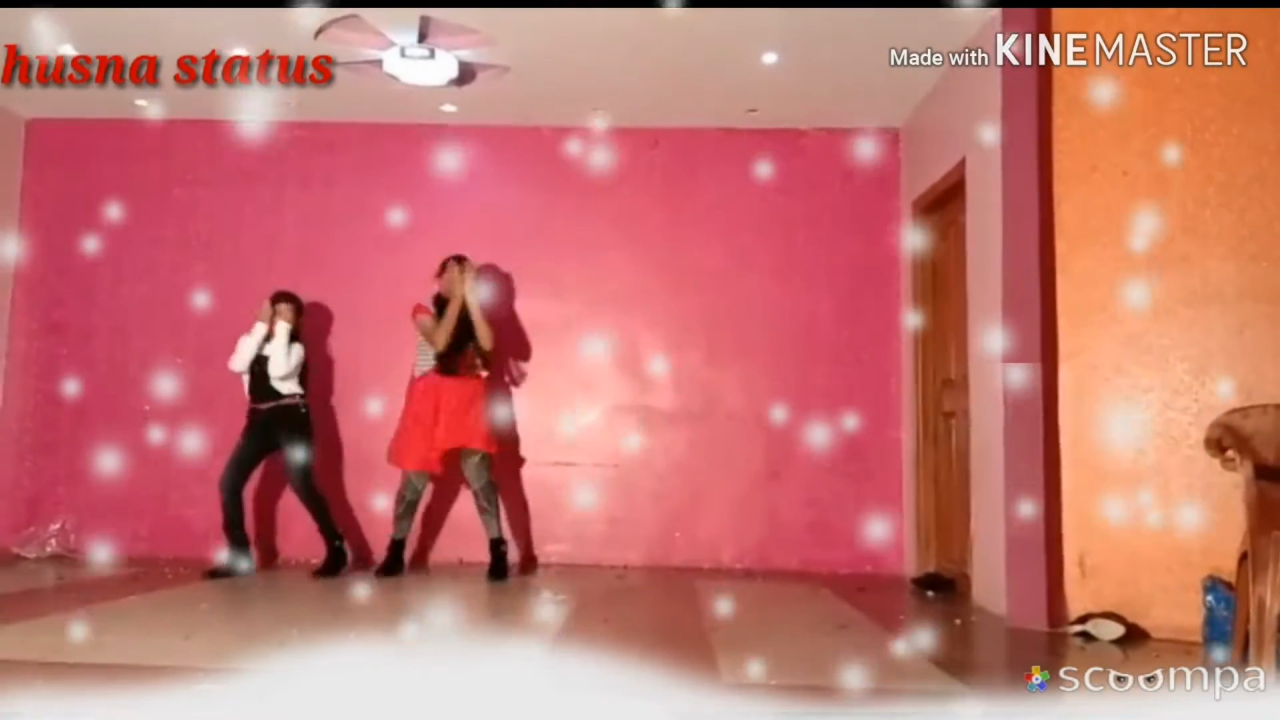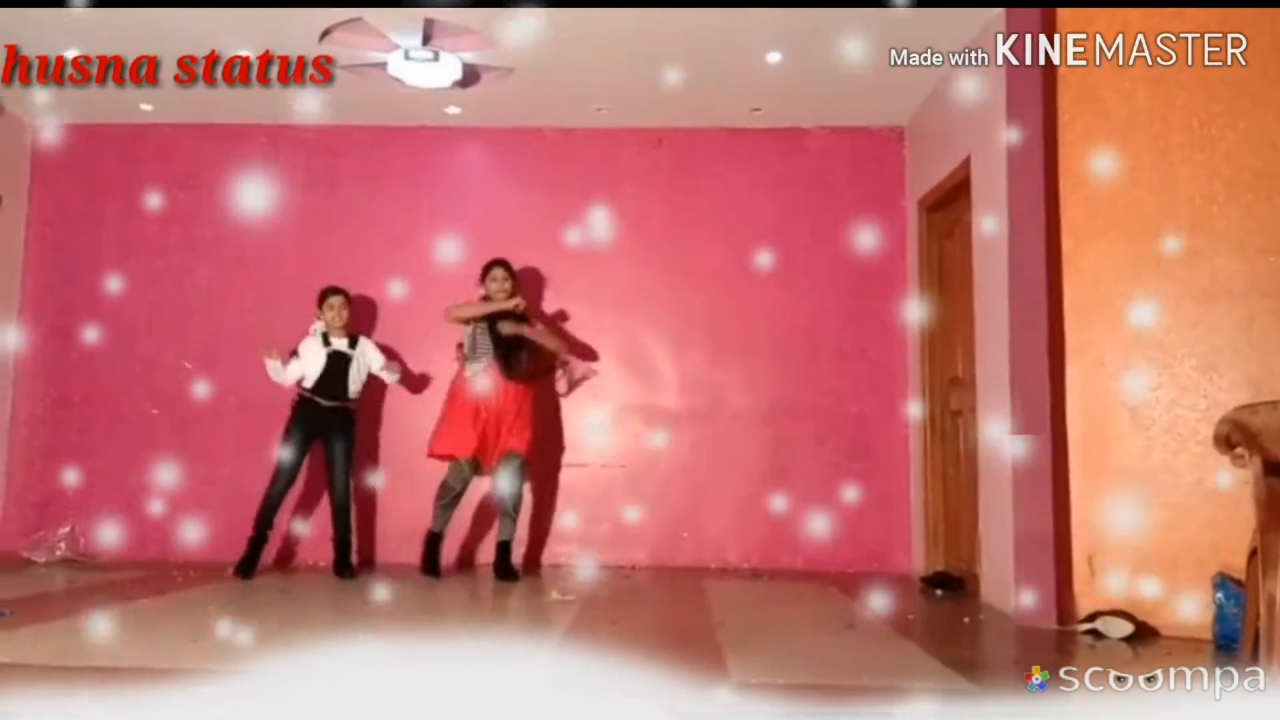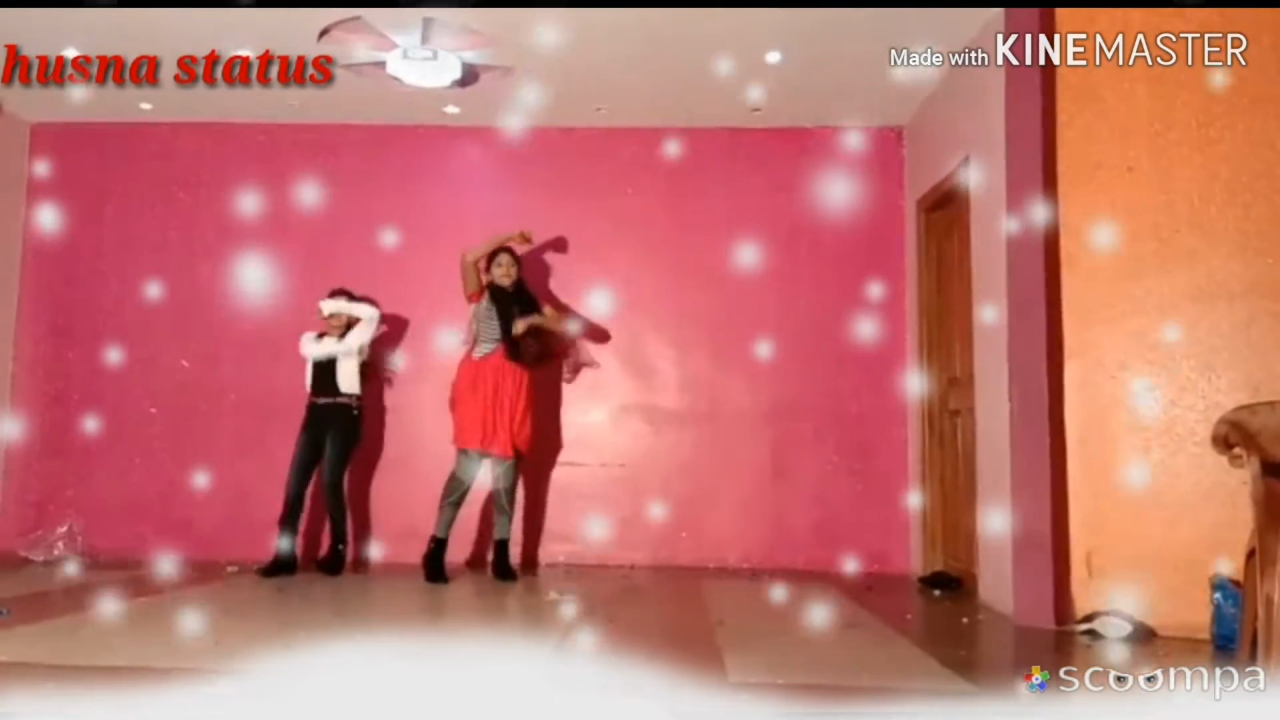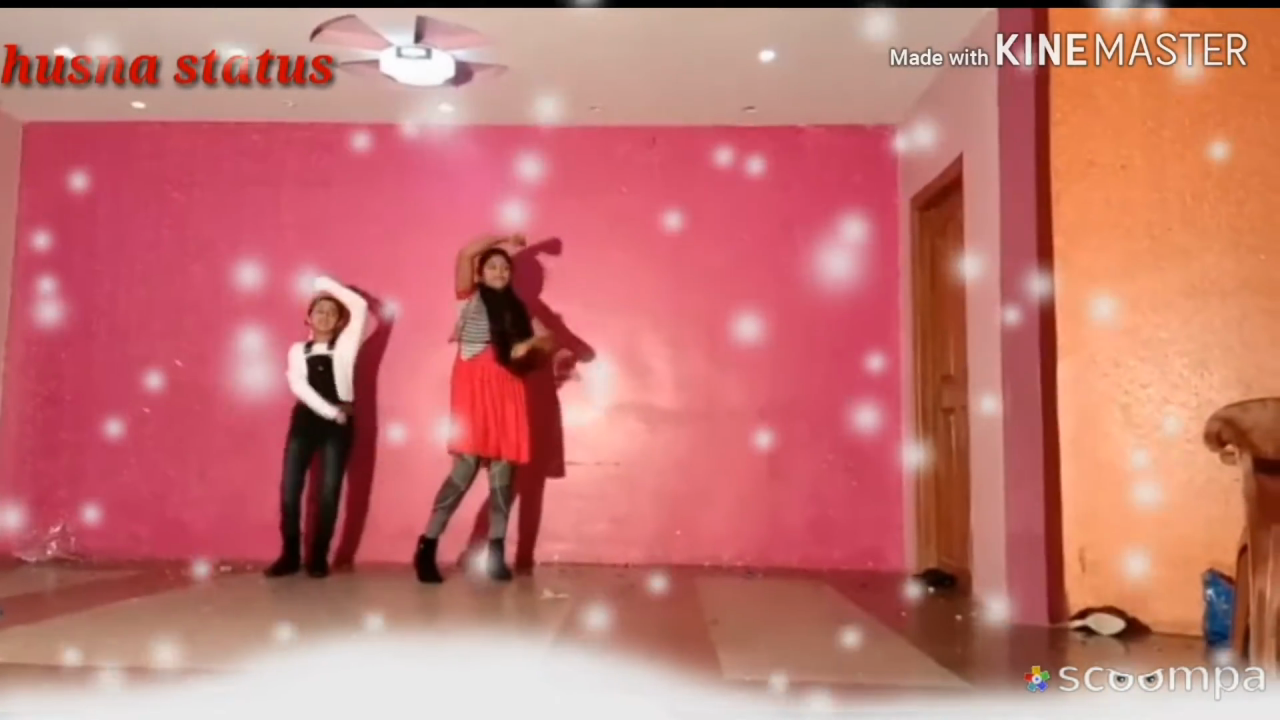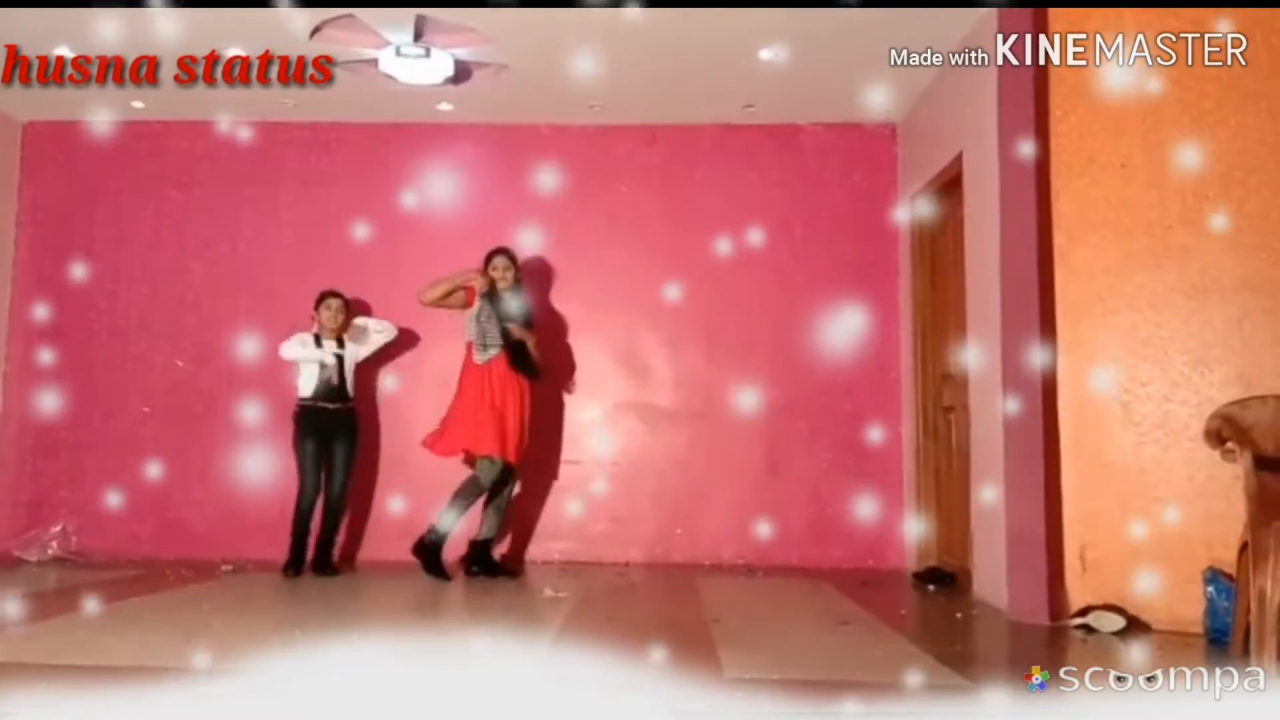
dt=0.5s
person 1, frame 1
left shoulder: (477, 311)
right shoulder: (425, 311)
left elbow: (487, 343)
right elbow: (439, 341)
left wrist: (470, 297)
right wrist: (455, 296)
left hip: (469, 399)
right hip: (431, 398)
left knee: (478, 472)
right knee: (414, 478)
left ankle: (498, 553)
right ankle: (395, 553)
person 1, frame 2
left shoulder: (524, 320)
right shoulder: (476, 313)
left elbow: (560, 347)
right elbow: (451, 313)
left wrist: (522, 328)
right wrist: (501, 306)
left hip: (512, 404)
right hip: (474, 399)
left knee: (511, 477)
right knee: (461, 471)
left ankle: (503, 556)
right ankle: (433, 539)
person 1, frame 3
left shoulder: (527, 303)
right shoulder: (481, 296)
left elbow: (561, 323)
right elbow: (468, 260)
left wrist: (533, 320)
right wrist: (510, 240)
left hip: (513, 390)
right hip: (480, 386)
left knee: (506, 468)
right knee: (469, 465)
left ankle: (501, 554)
right ankle: (436, 548)
person 1, frame 4
left shoulder: (517, 308)
right shoulder: (469, 296)
left elbow: (549, 340)
right elbow: (465, 253)
left wrist: (531, 343)
right wrist: (505, 240)
left hip: (507, 392)
right hip: (472, 389)
left knee: (502, 469)
right knee: (465, 466)
left ankle: (495, 552)
right ankle: (427, 547)
person 1, frame 5
left shoulder: (521, 308)
right shoulder: (474, 298)
left elbow: (537, 358)
right elbow: (425, 298)
left wrist: (526, 337)
right wrist: (463, 277)
left hip: (514, 396)
right hip: (482, 392)
left knee: (507, 472)
right knee: (489, 469)
left ankle: (480, 550)
right ankle: (432, 540)
person 2, frame 1
left shoulder: (294, 347)
right shoulder: (252, 342)
left elbow: (279, 369)
right elbow: (236, 364)
left wrist: (282, 328)
right wrist: (261, 327)
left hip: (291, 418)
right hip: (259, 421)
left knee: (302, 484)
right knee: (228, 483)
left ankle: (336, 549)
right ankle: (240, 554)
person 2, frame 2
left shoulder: (363, 347)
right shoulder: (310, 344)
left elbow: (391, 377)
right elbow: (287, 377)
left wrist: (392, 368)
right wrist: (272, 362)
left hip: (341, 418)
right hip: (307, 413)
left knee: (341, 488)
right knee: (282, 480)
left ankle: (343, 556)
right ankle: (255, 546)
person 2, frame 3
left shoulder: (355, 339)
right shoulder: (312, 339)
left elbow: (373, 314)
right elbow: (312, 349)
left wrist: (342, 306)
right wrist: (342, 346)
left hip: (344, 415)
right hip: (315, 415)
left knee: (330, 481)
right knee: (295, 482)
left ankle: (336, 551)
right ankle: (285, 554)
person 2, frame 4
left shoulder: (346, 344)
right shoulder: (298, 350)
left elbow: (360, 307)
right elbow: (297, 385)
left wrist: (328, 285)
right wrist: (327, 410)
left hip: (338, 423)
right hip: (306, 419)
left knee: (330, 488)
right knee: (290, 487)
left ankle: (319, 556)
right ankle: (290, 554)
person 2, frame 5
left shoulder: (353, 344)
right shoulder: (305, 341)
left elbow: (390, 331)
right elbow: (286, 350)
left wrist: (363, 324)
right wrist: (323, 355)
left hip: (344, 418)
right hip: (310, 416)
left knee: (339, 487)
right knee: (310, 486)
left ankle: (324, 555)
right ankle: (296, 554)
